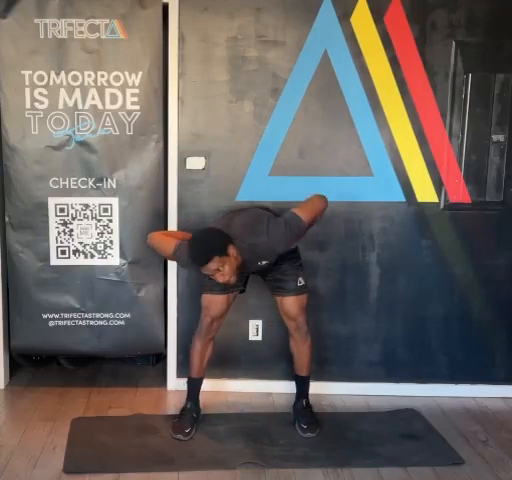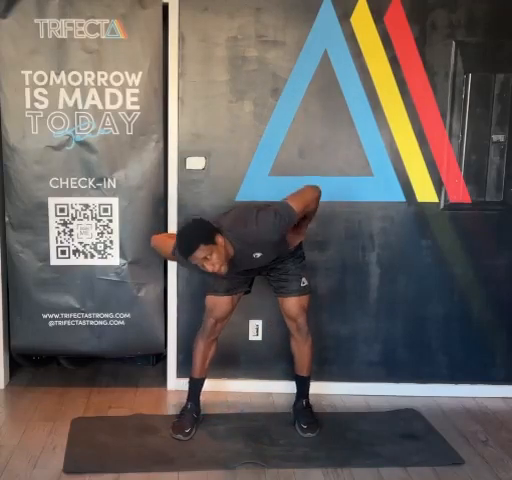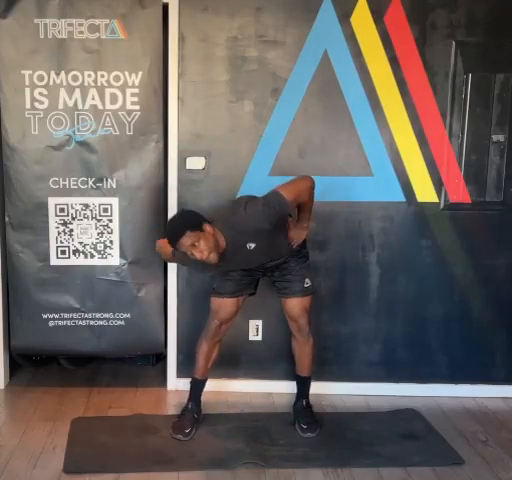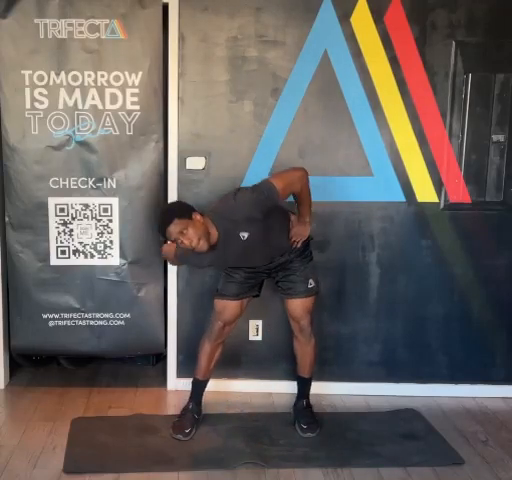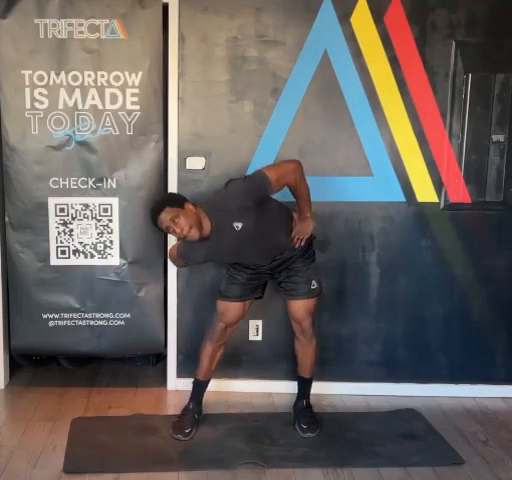
dt=0.1s
person 1, frame 1
left shoulder: (270, 238)
right shoulder: (198, 257)
left elbow: (320, 201)
right elbow: (154, 238)
left wrist: (297, 236)
left hip: (279, 253)
left knee: (297, 321)
right knee: (209, 322)
left ankle: (302, 402)
right ankle: (191, 406)
person 1, frame 2
left shoulder: (262, 228)
right shoulder: (194, 254)
left elbow: (312, 192)
right elbow: (158, 240)
left wrist: (299, 231)
left hip: (281, 252)
right hip: (232, 259)
left knee: (298, 322)
right knee: (212, 324)
left ankle: (302, 402)
right ankle: (192, 406)
person 1, frame 3
left shoulder: (248, 218)
right shoulder: (190, 254)
left elbow: (305, 182)
right elbow: (162, 246)
left wrist: (302, 225)
left hip: (285, 254)
right hip: (239, 265)
left knee: (299, 323)
right knee: (216, 325)
left ankle: (302, 402)
right ankle: (192, 405)
person 1, frame 4
left shoulder: (240, 208)
right shoulder: (191, 253)
left elbow: (298, 175)
right elbow: (167, 252)
left wrist: (304, 221)
left hip: (290, 253)
right hip: (242, 264)
left knee: (302, 324)
right knee: (218, 327)
left ankle: (303, 402)
right ankle: (193, 405)
person 1, frame 5
left shoulder: (235, 198)
right shoulder: (193, 250)
left elbow: (292, 168)
right elbow: (174, 255)
left wrist: (306, 217)
right wrist: (223, 254)
left hip: (293, 252)
right hip: (247, 264)
left knee: (303, 325)
right knee: (221, 327)
left ankle: (303, 403)
right ankle: (194, 406)
